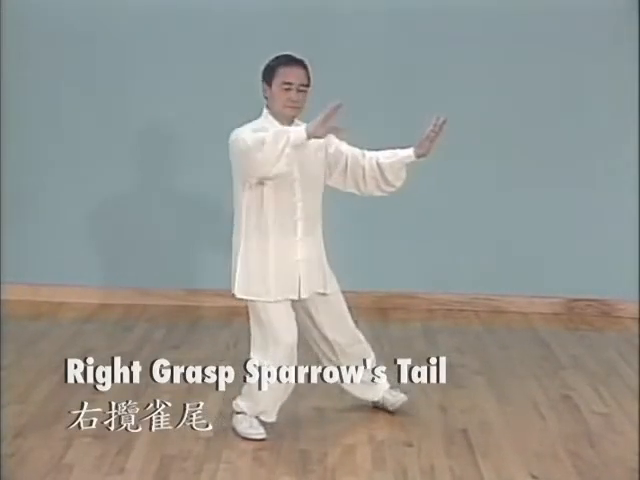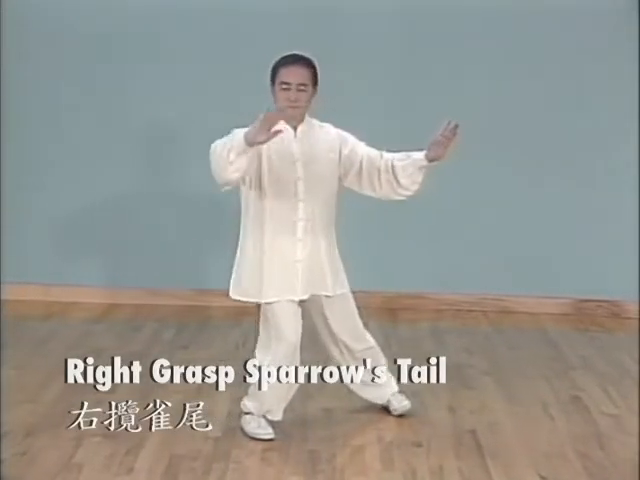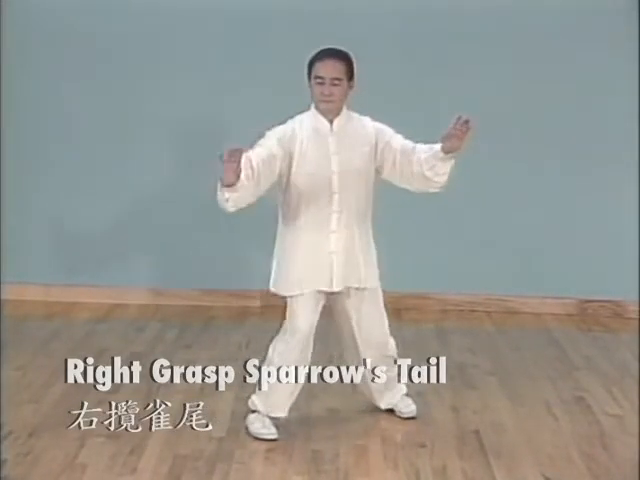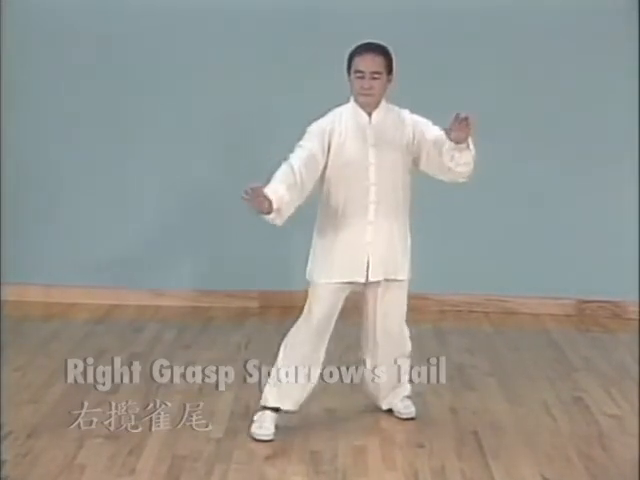
dt=0.5s
person 1, frame 1
left shoulder: (319, 142)
right shoulder: (246, 138)
left elbow: (363, 168)
right elbow: (261, 155)
left wrist: (413, 153)
right wrist: (304, 134)
left hip: (309, 261)
right hip: (266, 263)
left knee: (339, 331)
right knee: (278, 344)
left ankle: (374, 389)
right ankle: (249, 411)
person 1, frame 2
left shoulder: (333, 140)
right shoulder: (251, 140)
left elbow: (380, 170)
right elbow: (224, 164)
left wrist: (426, 158)
right wrist: (251, 140)
left hip: (321, 261)
right hip: (273, 263)
left knee: (349, 332)
right knee: (282, 343)
left ankle: (383, 390)
right ankle: (256, 410)
person 1, frame 3
left shoulder: (372, 134)
right shoulder: (289, 134)
left elbow: (414, 164)
right elbow: (257, 169)
left wrist: (444, 151)
right wrist: (233, 179)
left hip: (355, 254)
right hip: (305, 256)
left knee: (372, 331)
right knee: (297, 334)
left ankle: (388, 392)
right ankle: (263, 408)
person 1, frame 4
left shoulder: (410, 126)
right shoulder: (329, 127)
left elbow: (451, 164)
right elbow: (298, 171)
left wrist: (458, 142)
right wrist: (271, 200)
left hip: (389, 247)
right hip: (338, 246)
left knee: (390, 327)
right knee: (314, 323)
left ankle: (392, 393)
right ankle: (273, 405)
